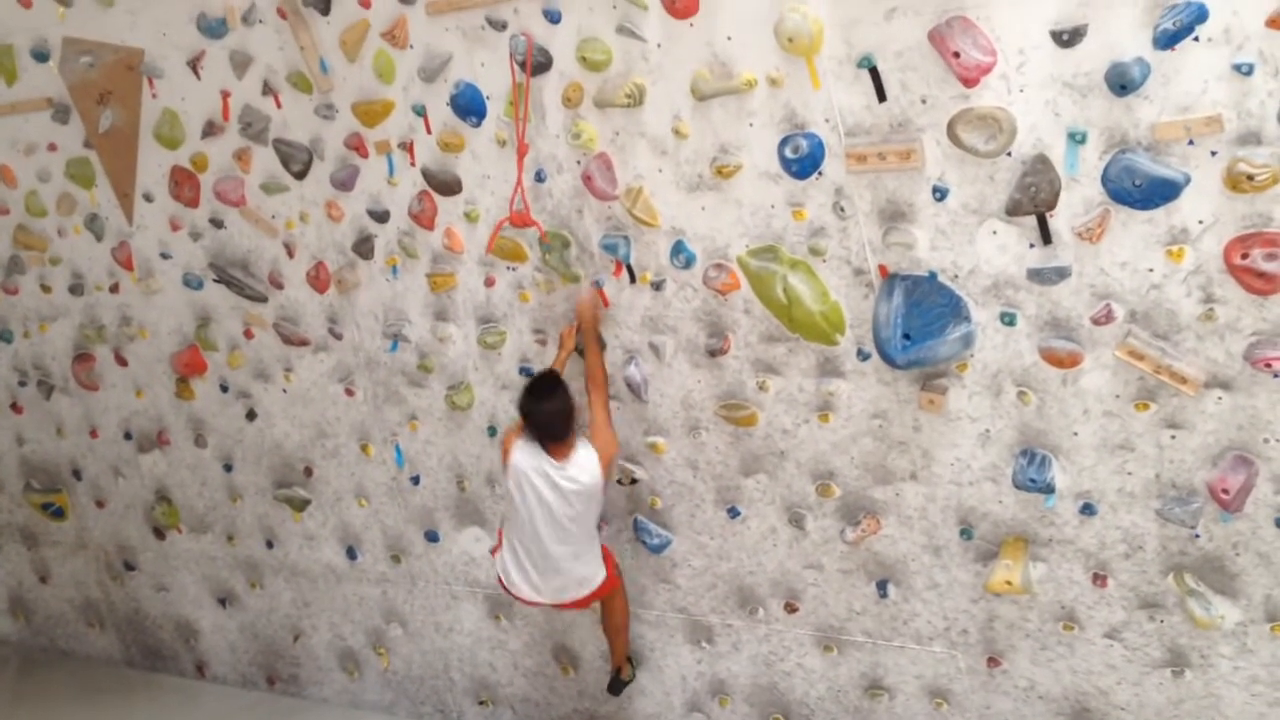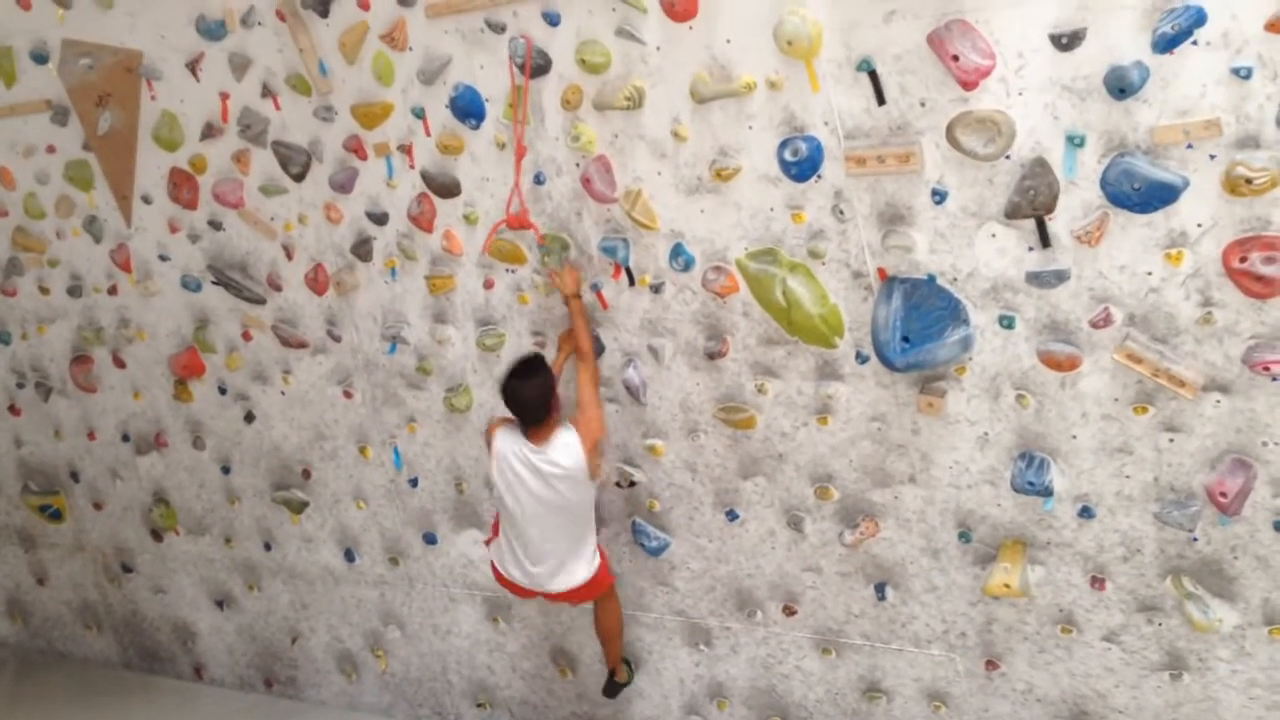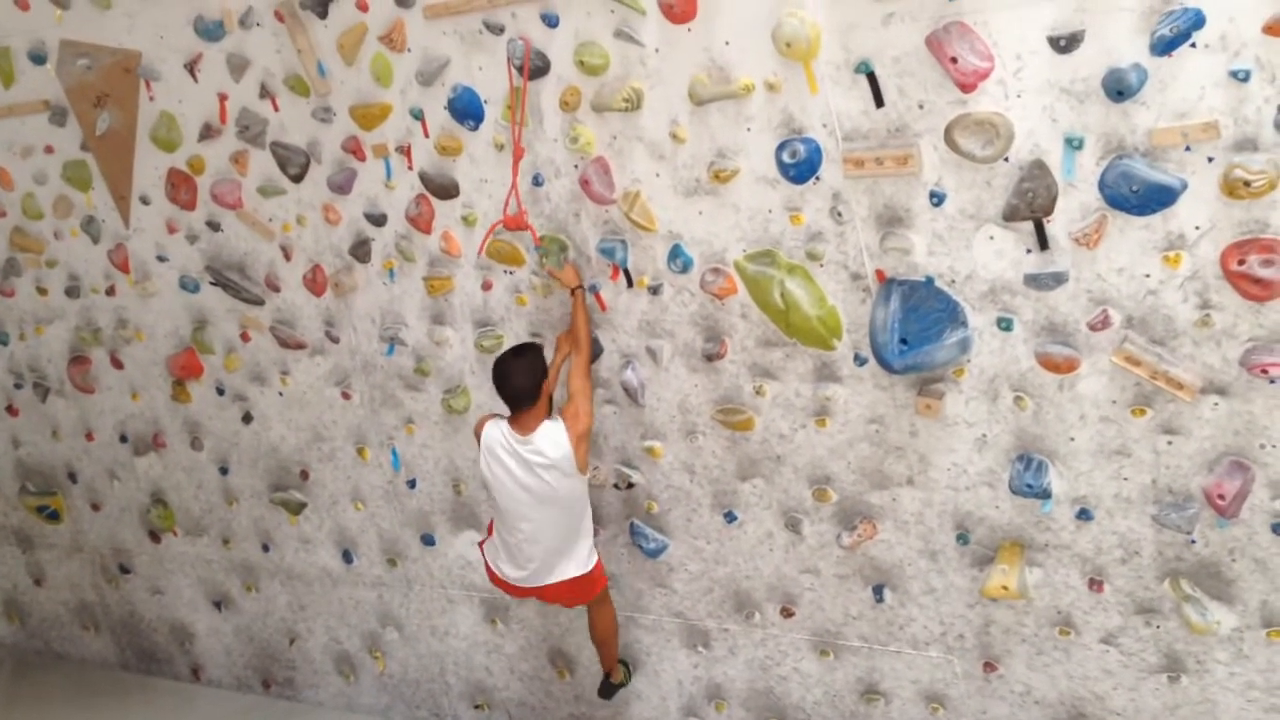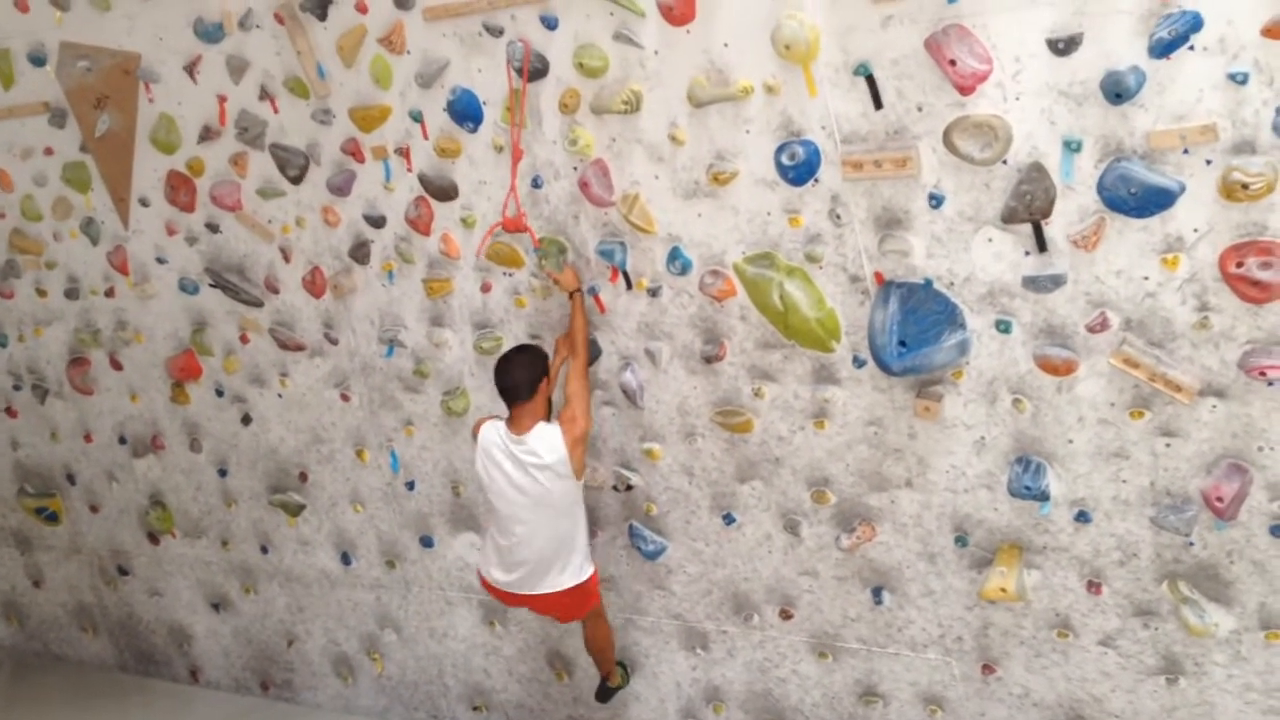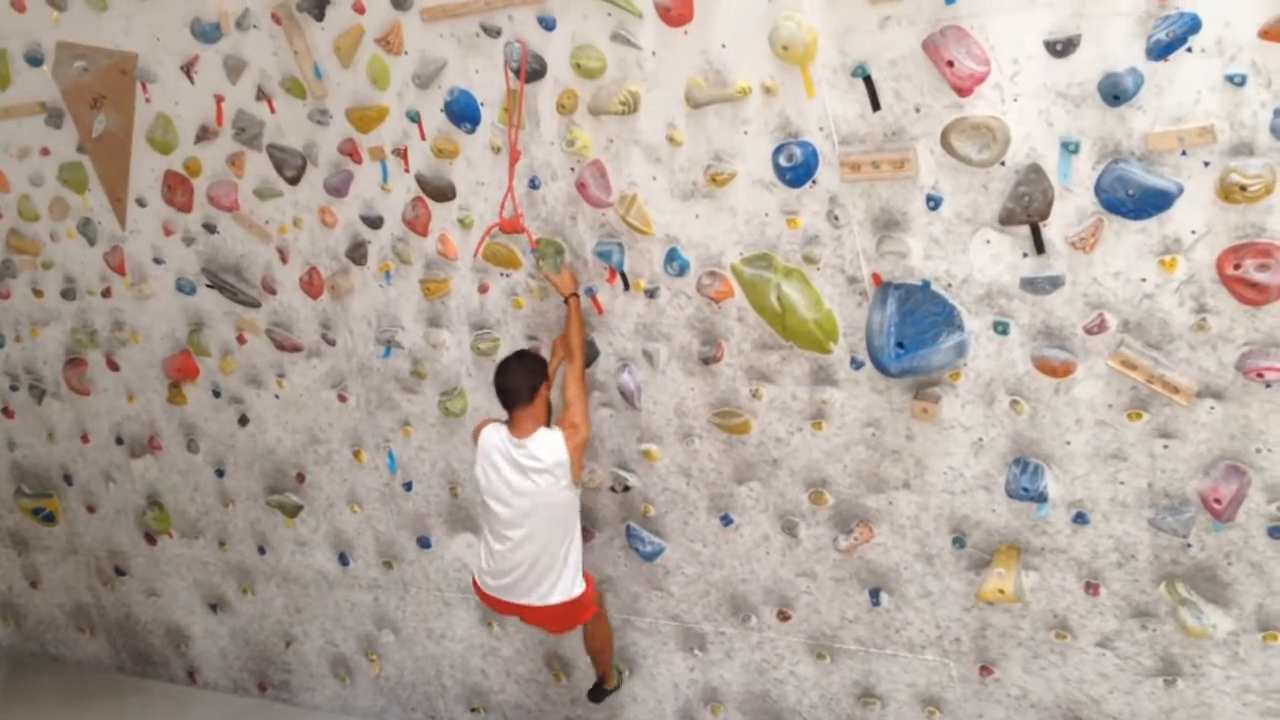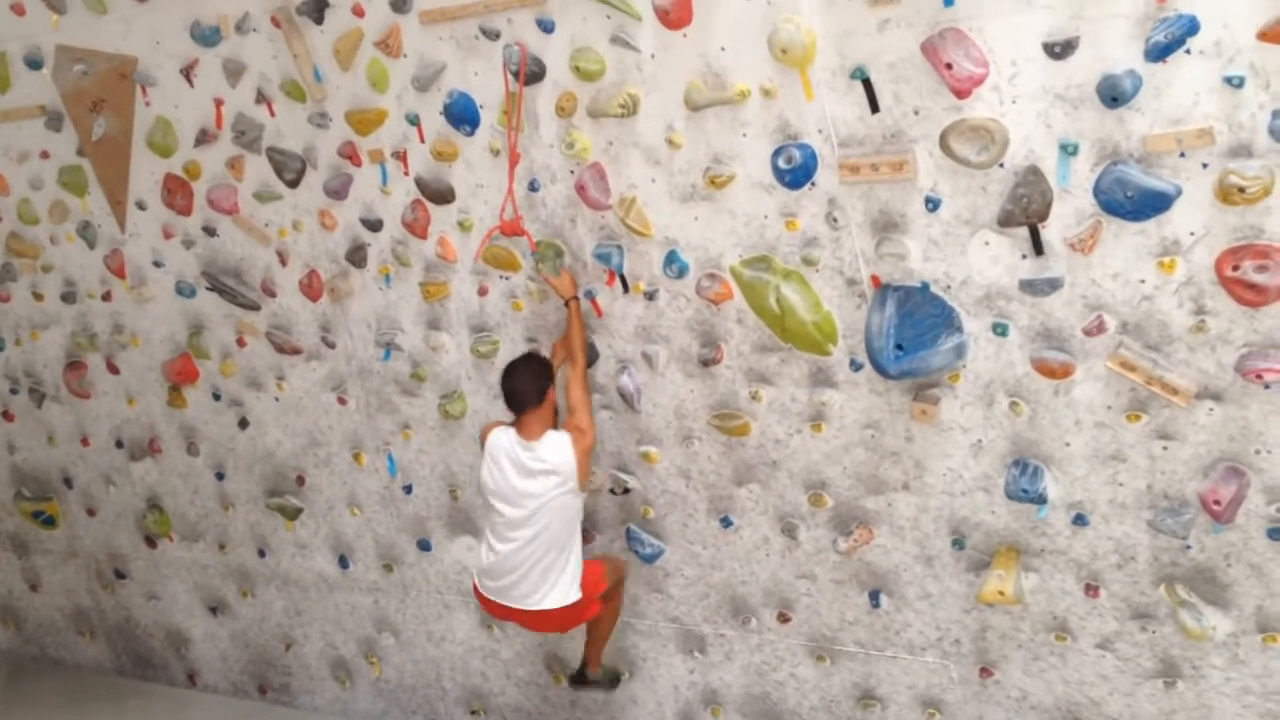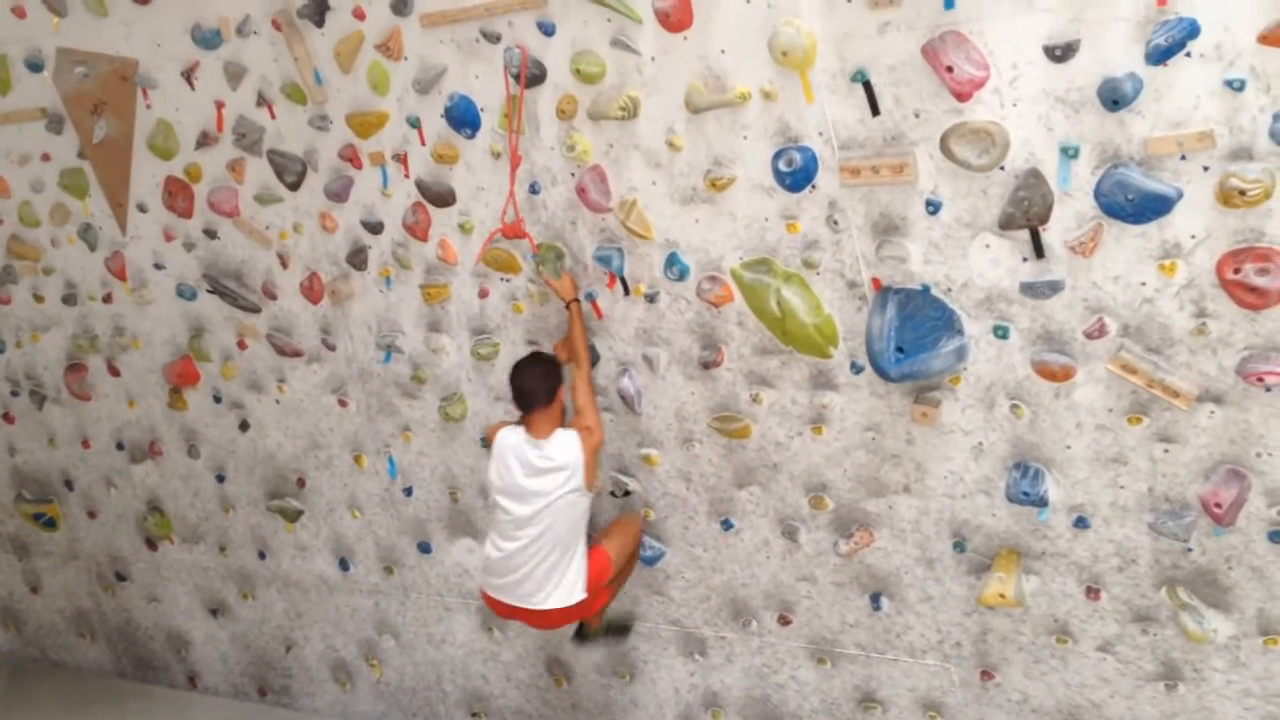
dt=0.1s
person 1, frame 1
left shoulder: (513, 451)
right shoulder: (600, 457)
left elbow: (537, 410)
right elbow: (599, 394)
left wrist: (561, 354)
right wrist: (591, 335)
left hip: (517, 583)
right hip: (580, 586)
right knee: (614, 590)
right ankle: (621, 670)
person 1, frame 2
left shoulder: (498, 438)
right shoulder: (585, 442)
left elbow: (526, 399)
right elbow: (587, 362)
left wrist: (558, 355)
right wrist: (573, 299)
left hip: (510, 572)
right hip: (574, 577)
right knee: (606, 595)
right ankle: (617, 673)
person 1, frame 3
left shoulder: (486, 432)
right shoulder: (572, 432)
left elbow: (529, 410)
right elbow: (583, 356)
left wrist: (556, 356)
right wrist: (576, 289)
left hip: (506, 573)
right hip: (567, 575)
right knee: (599, 602)
right ankle: (613, 674)
person 1, frame 4
left shoulder: (483, 435)
right shoulder: (569, 436)
right elbow: (581, 360)
left wrist: (555, 358)
right wrist: (575, 292)
left hip: (498, 581)
right hip: (561, 585)
right knee: (592, 615)
right ankle: (610, 678)
person 1, frame 5
left shoulder: (485, 437)
right shoulder: (569, 442)
left elbow: (523, 413)
right elbow: (577, 367)
left wrist: (551, 360)
right wrist: (571, 297)
left hip: (493, 593)
right hip: (555, 603)
right knee: (599, 611)
right ankle: (605, 680)
person 1, frame 6
left shoulder: (492, 439)
right shoulder: (577, 445)
left elbow: (529, 423)
right elbow: (579, 370)
left wrist: (552, 361)
right wrist: (571, 300)
left hip: (492, 596)
right hip: (554, 608)
right knee: (615, 570)
right ankle: (591, 668)
person 1, frame 7
left shoulder: (498, 439)
right shoulder: (584, 444)
left elbow: (532, 407)
right elbow: (582, 368)
left wrist: (554, 360)
right wrist: (572, 301)
left hip: (498, 599)
right hip: (561, 607)
right knee: (633, 523)
right ankle: (593, 624)
